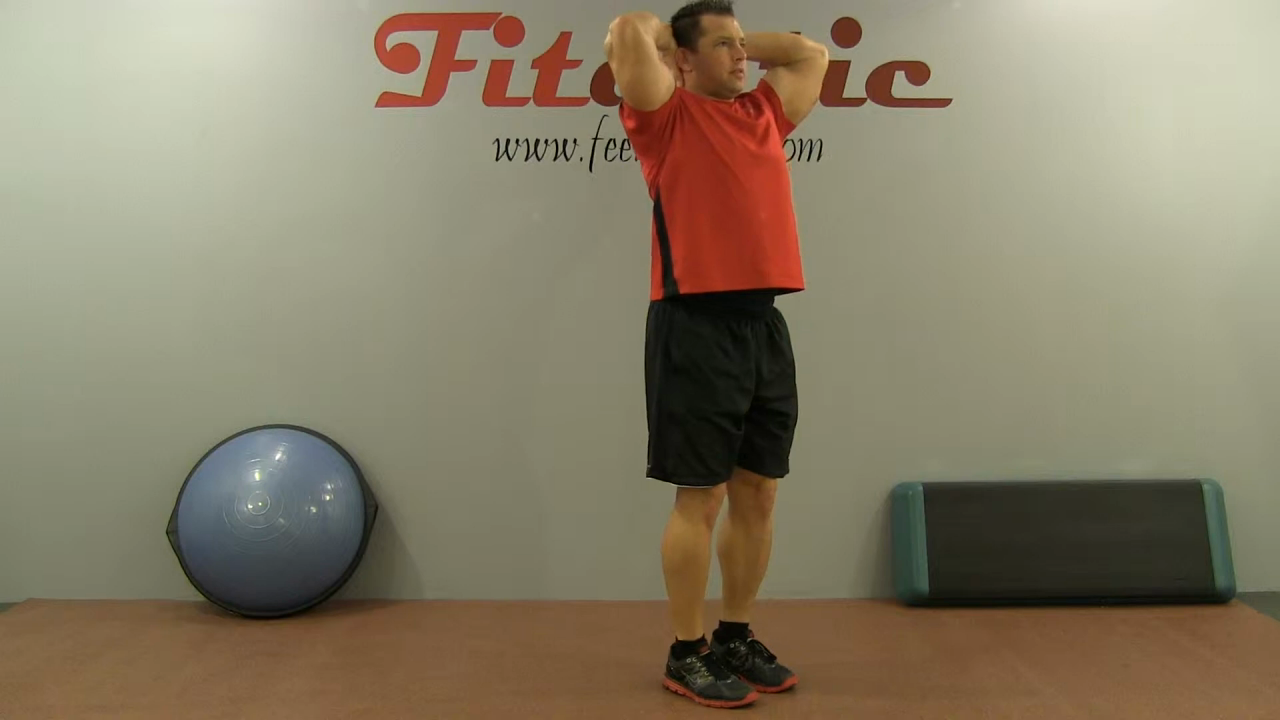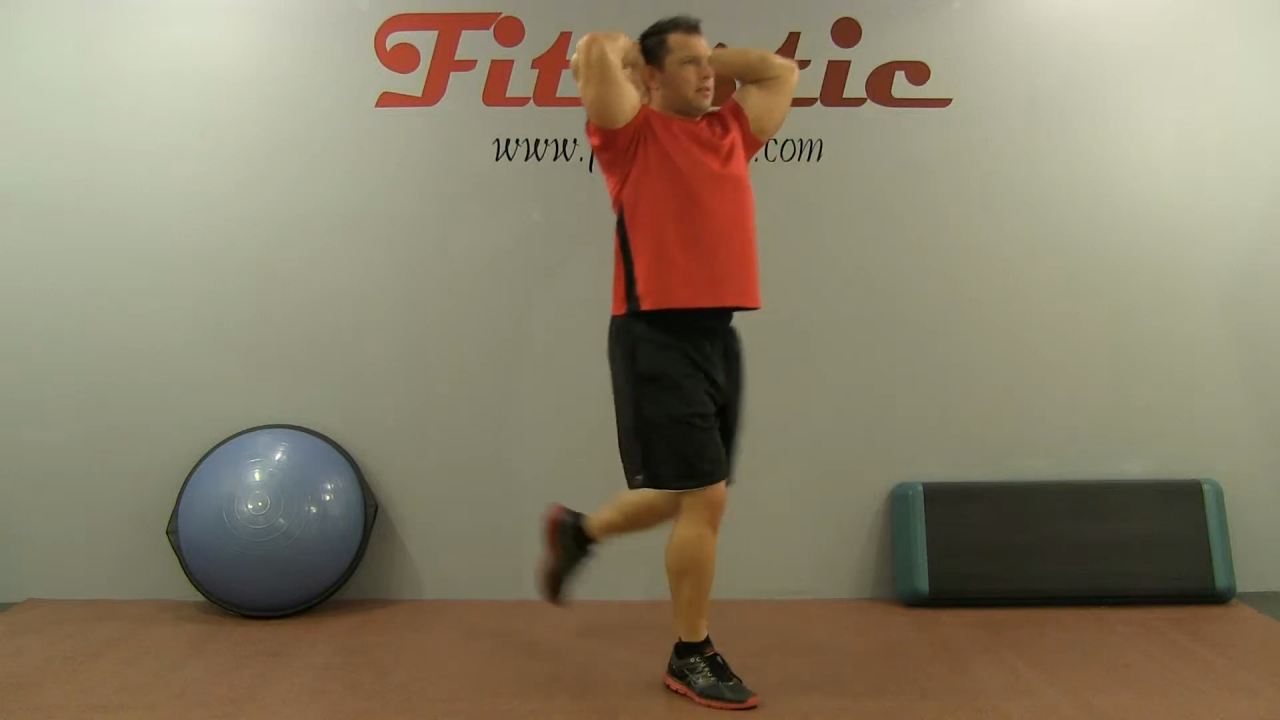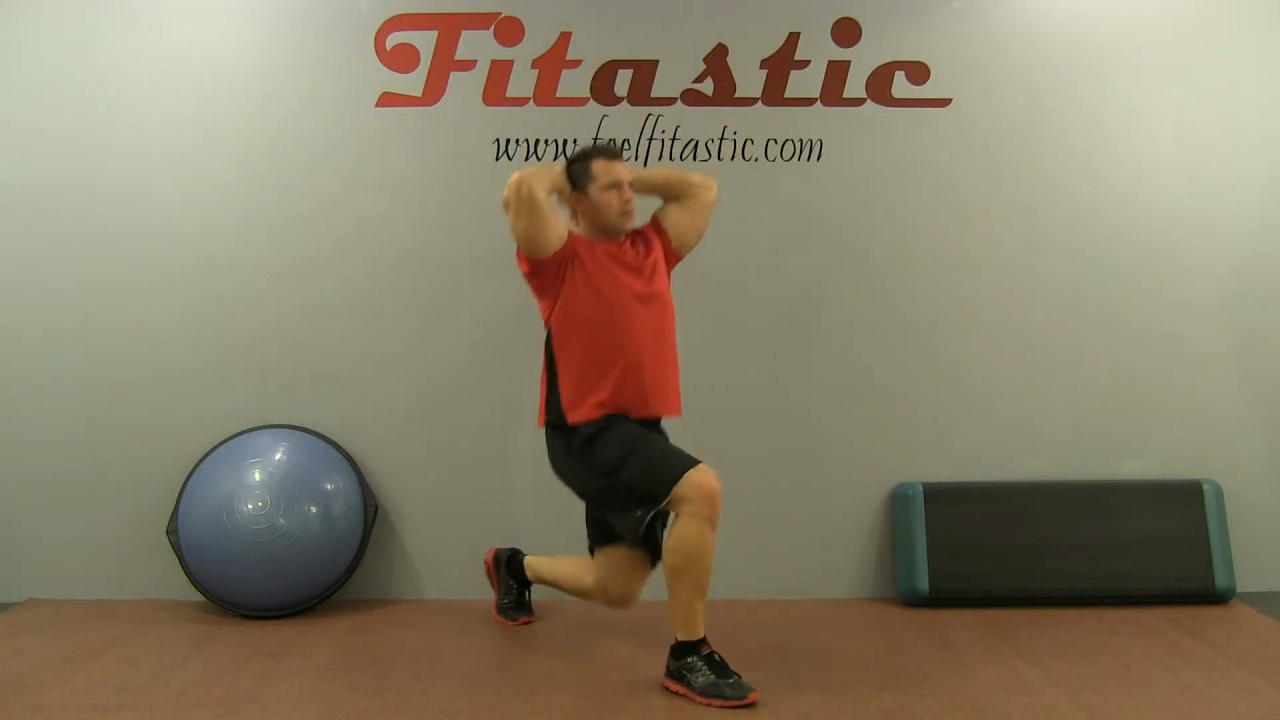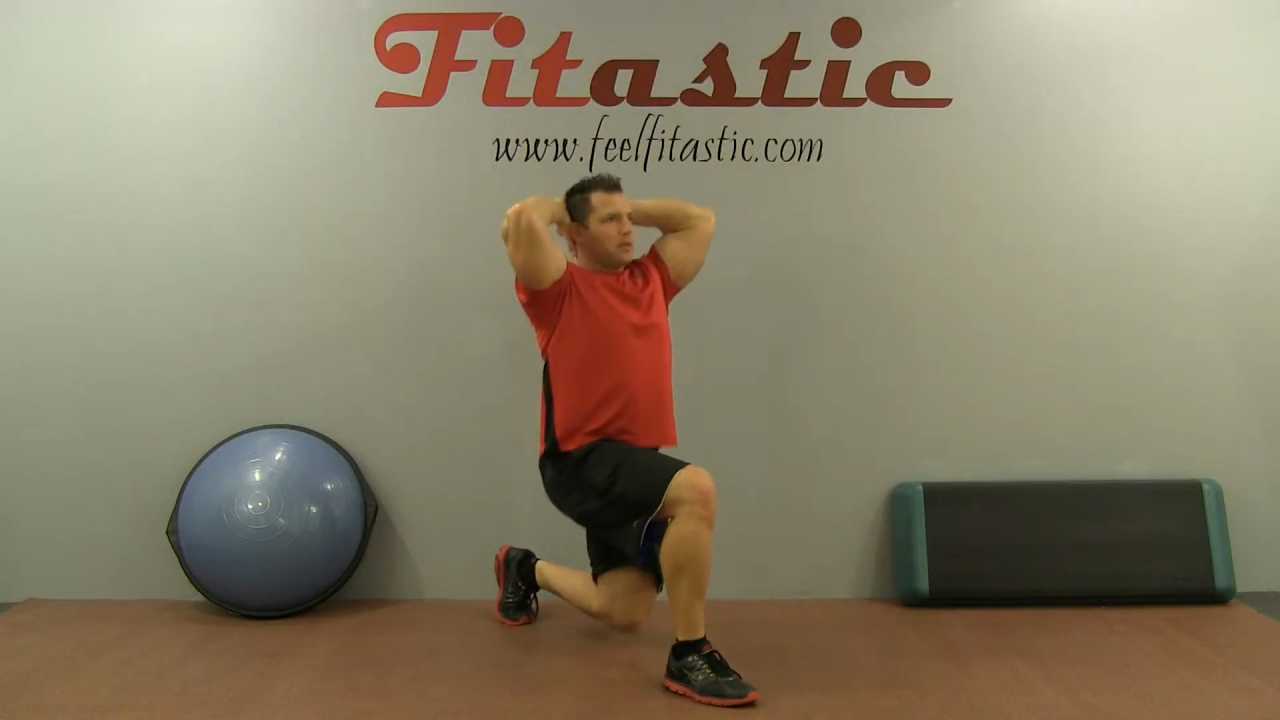
dt=0.7s
person 1, frame 1
left shoulder: (764, 113)
right shoulder: (667, 118)
left hip: (764, 325)
right hip: (696, 328)
left knee: (756, 496)
right knee: (700, 498)
left ankle: (735, 639)
right ankle: (686, 655)
person 1, frame 2
left shoulder: (729, 131)
right shoulder: (634, 135)
left elbow: (782, 72)
right elbow: (593, 54)
left wrist: (711, 59)
right wrist: (631, 50)
left hip: (715, 334)
right hip: (655, 337)
left knee: (679, 489)
right knee: (705, 497)
left ankle: (576, 530)
right ankle: (690, 658)
person 1, frame 3
left shoulder: (652, 248)
right shoulder: (561, 258)
left elbow: (702, 188)
right elbow: (523, 190)
left wrist: (632, 176)
right wrist: (561, 176)
left hip: (642, 426)
right hip: (587, 430)
left knee: (617, 589)
right knee: (701, 490)
left ankle: (516, 567)
right ankle: (688, 655)
person 1, frame 4
left shoulder: (651, 279)
right shoulder: (560, 288)
left elbow: (701, 220)
right elbow: (521, 222)
left wrist: (631, 207)
right wrist: (563, 207)
left hip: (637, 456)
right hip: (581, 459)
left knee: (624, 613)
right knee: (695, 490)
left ankle: (525, 569)
right ankle: (689, 655)
